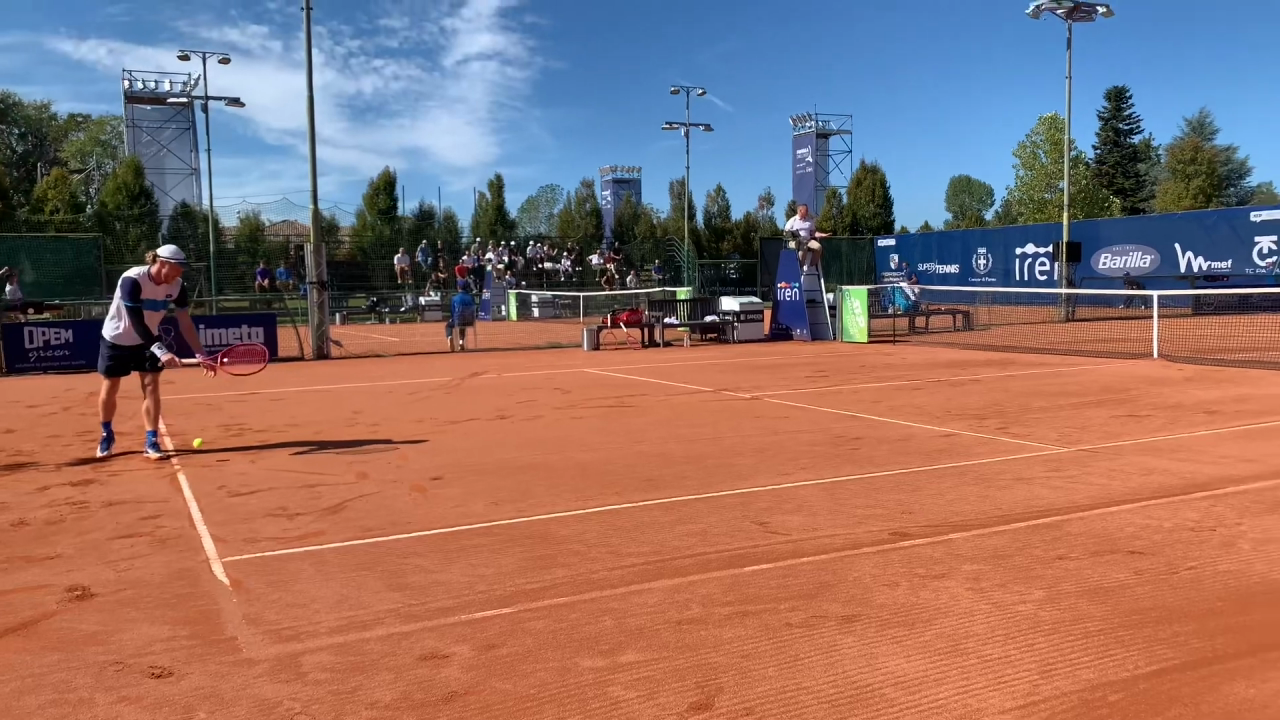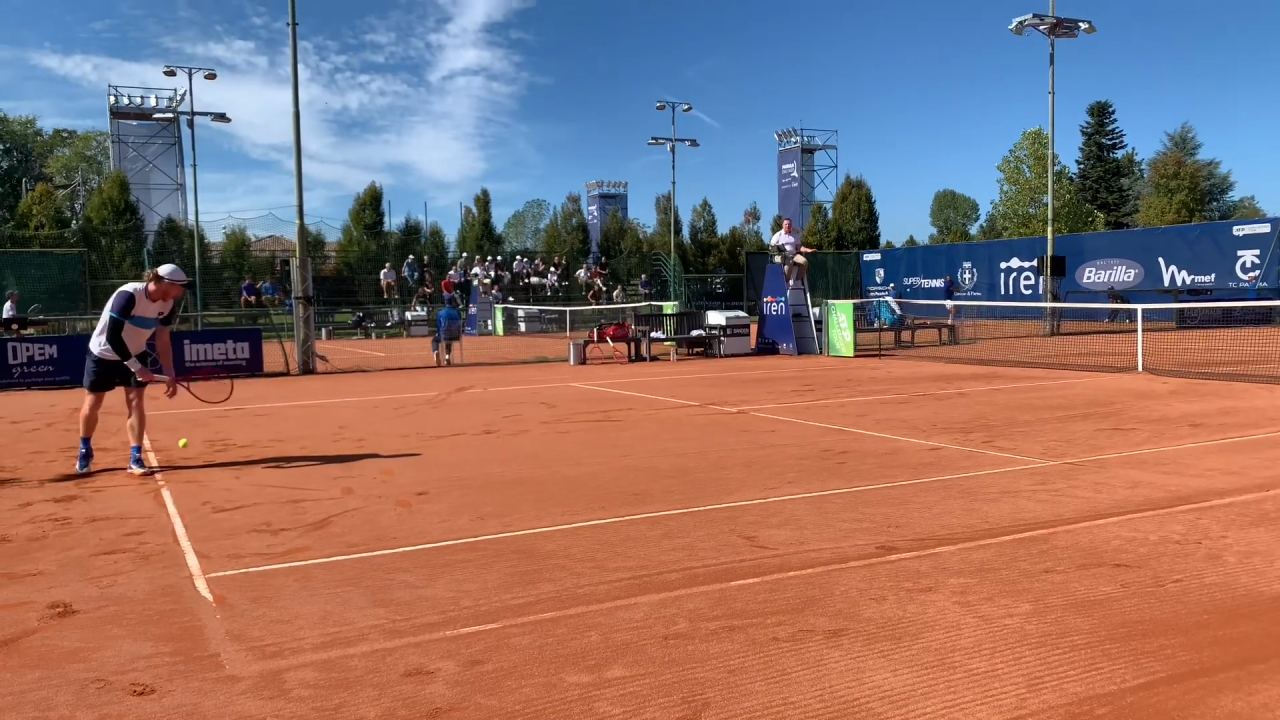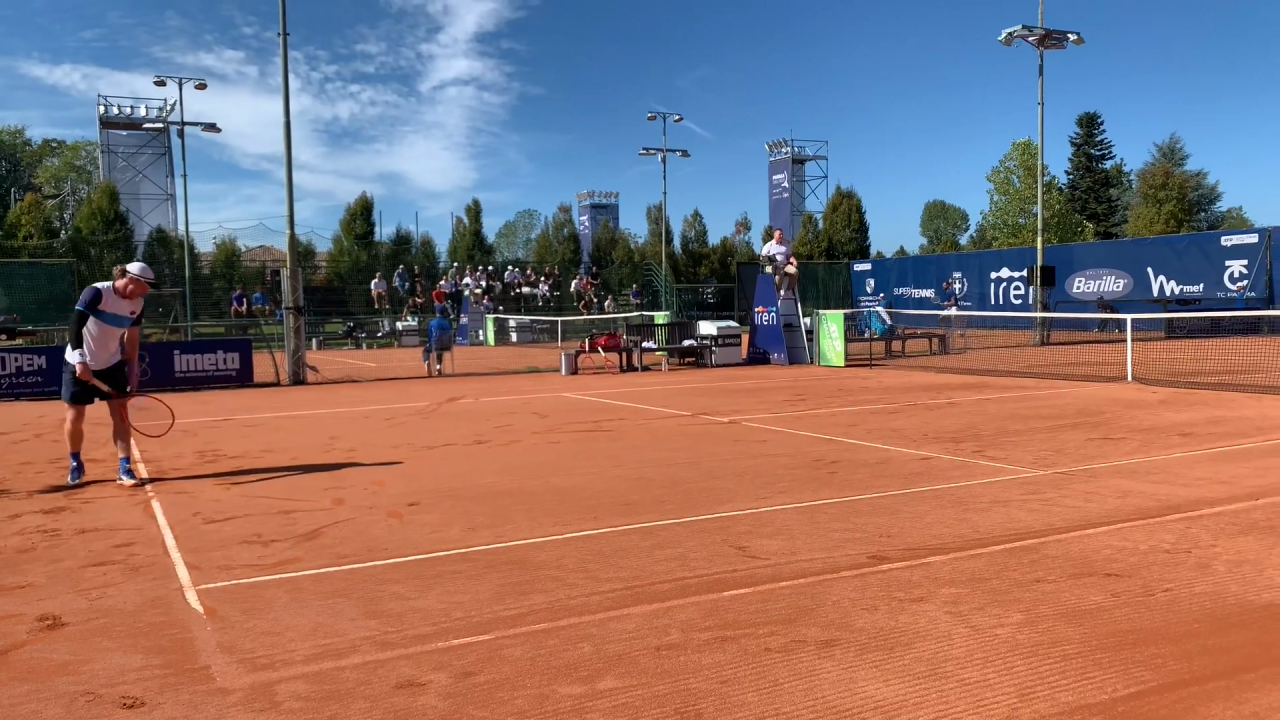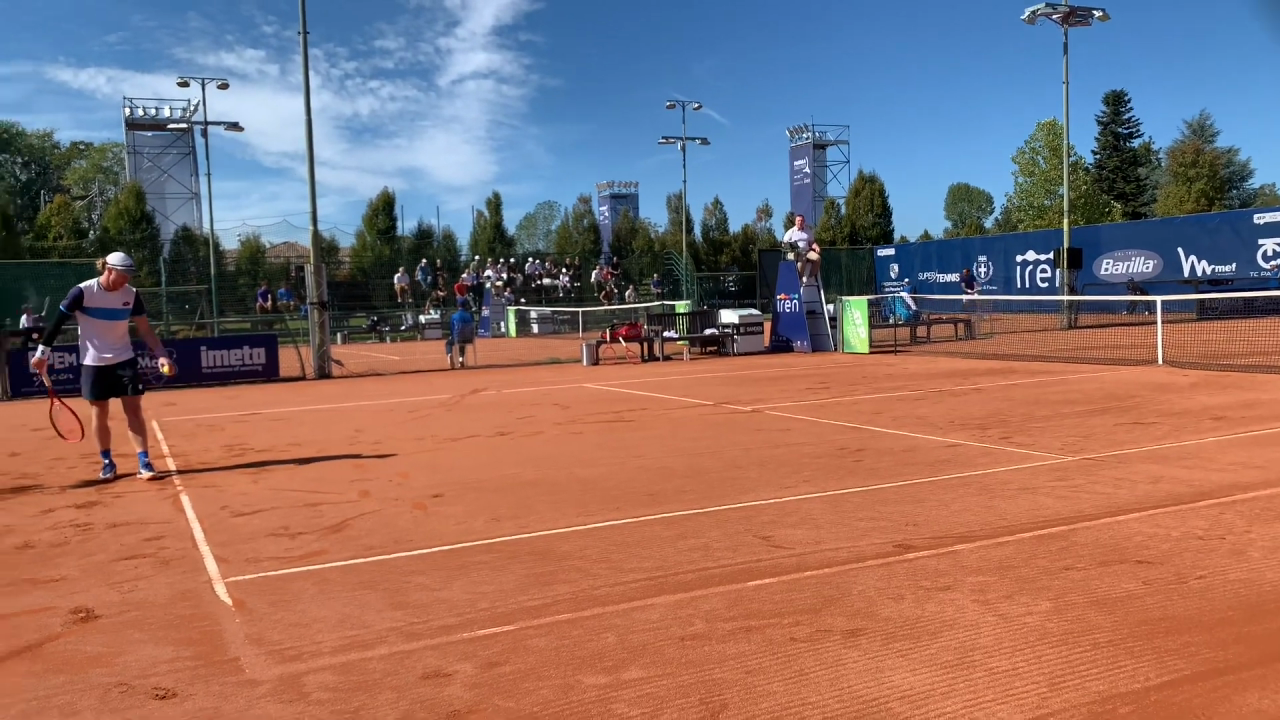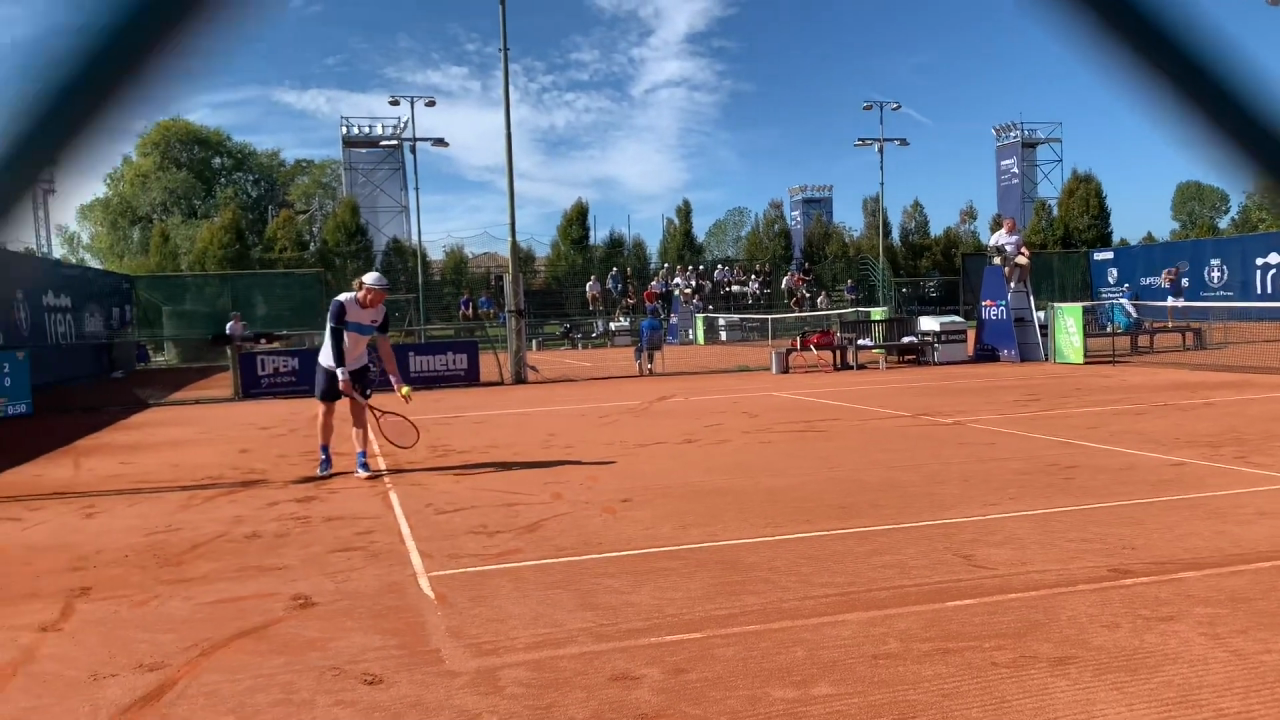
dt=1s
person 1, frame 1
left shoulder: (176, 286)
right shoulder: (132, 280)
left elbow: (185, 323)
right elbow: (138, 323)
left wrist: (201, 355)
right wrist: (162, 351)
left hip: (148, 340)
right hip: (115, 340)
left knee: (151, 387)
right knee: (109, 389)
left ankle: (151, 442)
right ankle: (107, 435)
person 1, frame 2
left shoulder: (168, 305)
right shoulder: (129, 296)
left elbow: (163, 341)
right elbow: (112, 336)
left wrist: (170, 375)
right wrist: (137, 367)
left hip: (135, 354)
right hip: (102, 353)
left knee: (136, 403)
right knee: (92, 404)
left ankle: (135, 458)
right ankle: (85, 451)
person 1, frame 3
left shoulder: (137, 304)
right shoulder: (96, 293)
left elbow: (132, 339)
right elbow: (76, 326)
left wrist: (132, 371)
right wrist: (80, 360)
left hip: (111, 364)
right hip: (80, 365)
left knee: (120, 414)
right knee: (74, 417)
left ankle: (126, 470)
right ankle: (76, 464)
person 1, frame 4
left shoulder: (131, 294)
right shoulder: (83, 292)
left elbow: (144, 329)
right elbow: (58, 321)
left wrist: (161, 355)
right wrist: (42, 353)
left hip: (124, 360)
right hip: (94, 363)
left knee: (134, 410)
right knee: (99, 414)
left ankle: (144, 462)
right ankle: (107, 462)
person 1, frame 5
left shoulder: (380, 313)
right shoulder: (340, 304)
left elbow: (385, 349)
right elbow: (337, 342)
left wrist: (396, 380)
right wrist: (343, 375)
left hip: (358, 367)
right hip: (330, 366)
left knee: (359, 412)
right knee: (326, 412)
left ankle: (361, 461)
right ankle: (325, 457)
